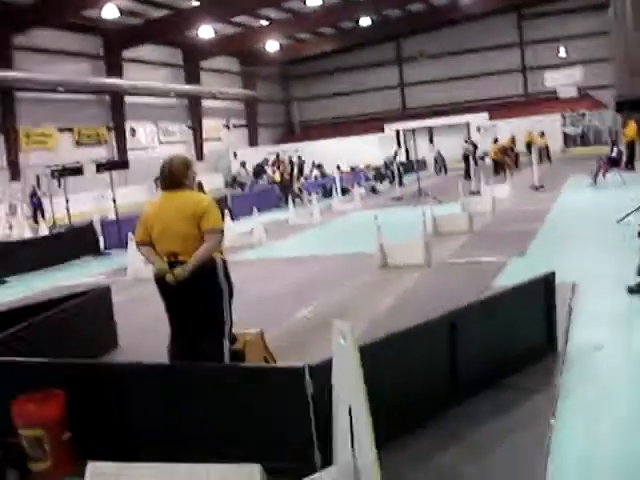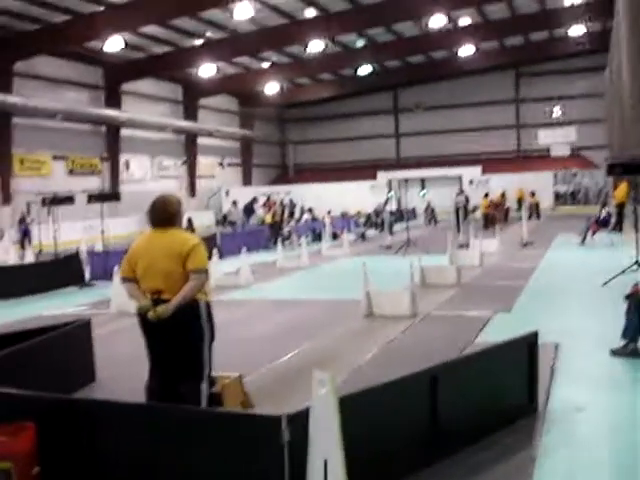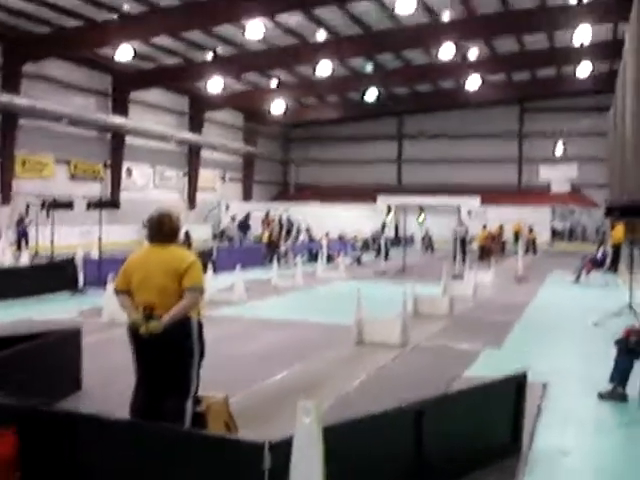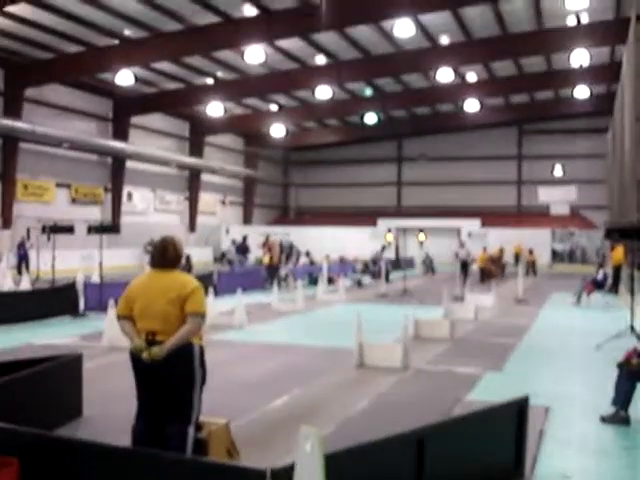
dt=0.3s
person 1, frame 1
left shoulder: (150, 209)
right shoulder: (201, 202)
left elbow: (142, 243)
right elbow: (213, 239)
left wrist: (159, 265)
right wrist: (189, 267)
left hip: (169, 277)
right hip: (203, 272)
left knee: (181, 330)
right knee: (215, 330)
person 1, frame 2
left shoulder: (138, 245)
right shoulder: (189, 241)
left elbow: (127, 279)
right elbow: (198, 279)
left wrist: (142, 301)
right wrist: (172, 305)
left hip: (151, 314)
right hip: (187, 312)
left knee: (160, 370)
right knee: (194, 372)
person 1, frame 3
left shoulder: (134, 258)
right shoulder: (186, 259)
left elbow: (121, 291)
right elbow: (192, 297)
left wrist: (135, 315)
right wrist: (164, 321)
left hip: (142, 329)
right hip: (179, 329)
left knee: (146, 384)
right knee: (180, 388)
person 1, frame 4
left shoulder: (136, 283)
right shoulder: (189, 284)
left elbow: (123, 317)
right elbow: (194, 323)
left wrist: (136, 340)
right wrist: (167, 347)
left hip: (143, 355)
right hip: (181, 355)
left knee: (147, 411)
right knee: (181, 415)
